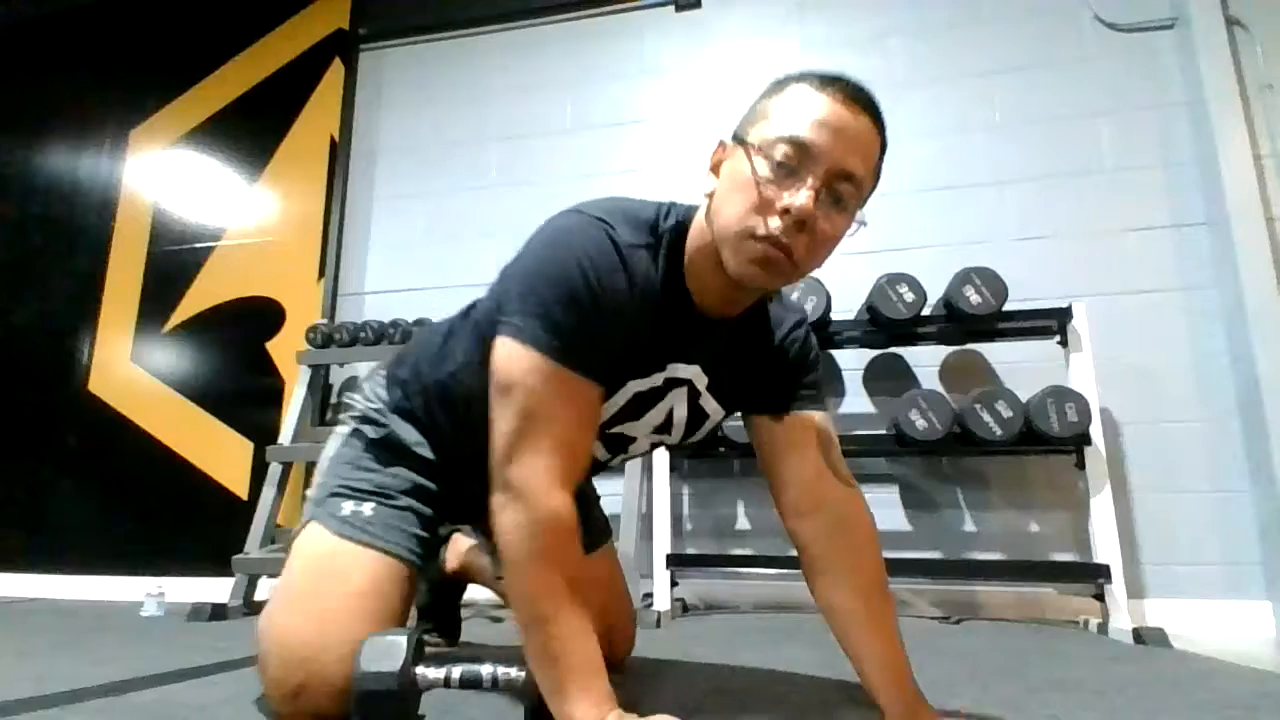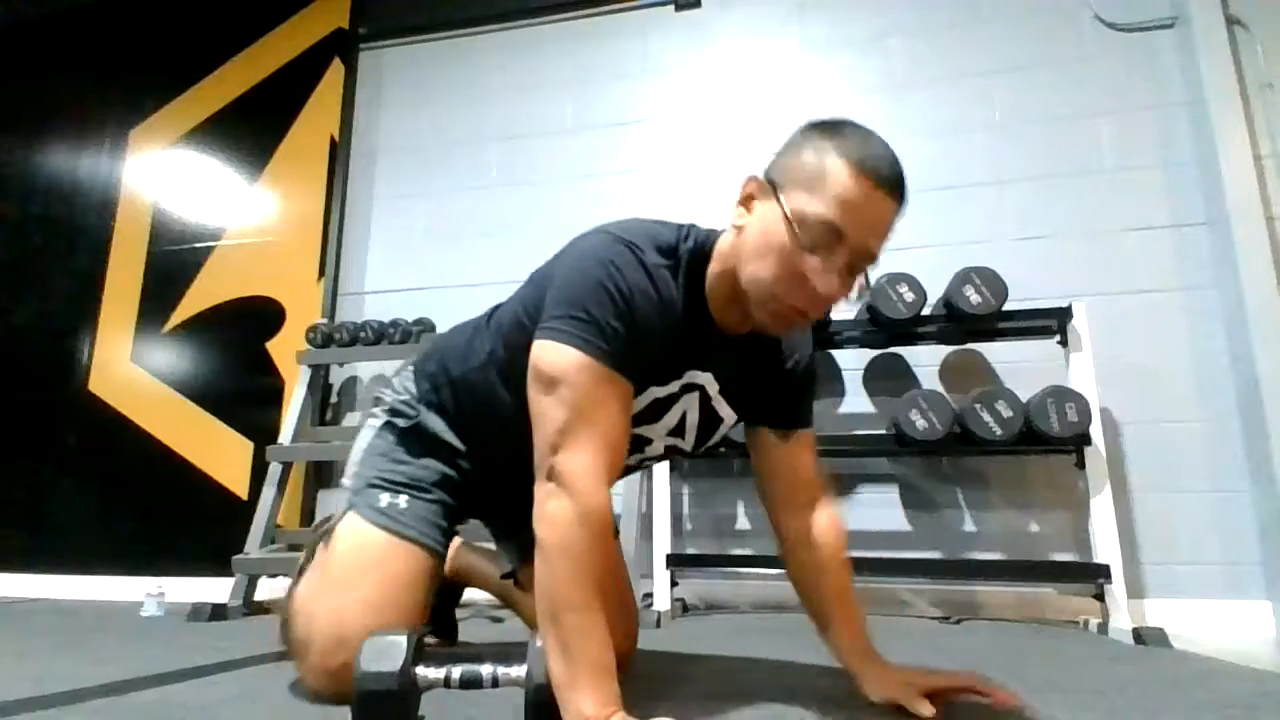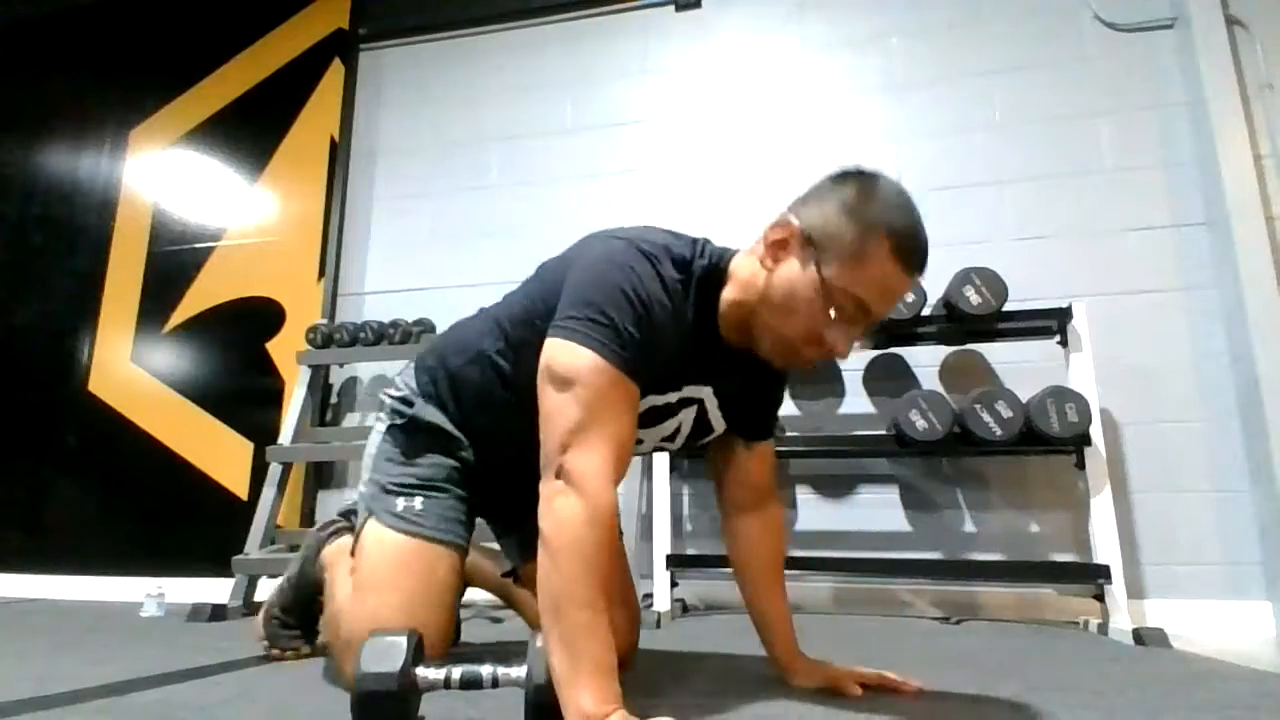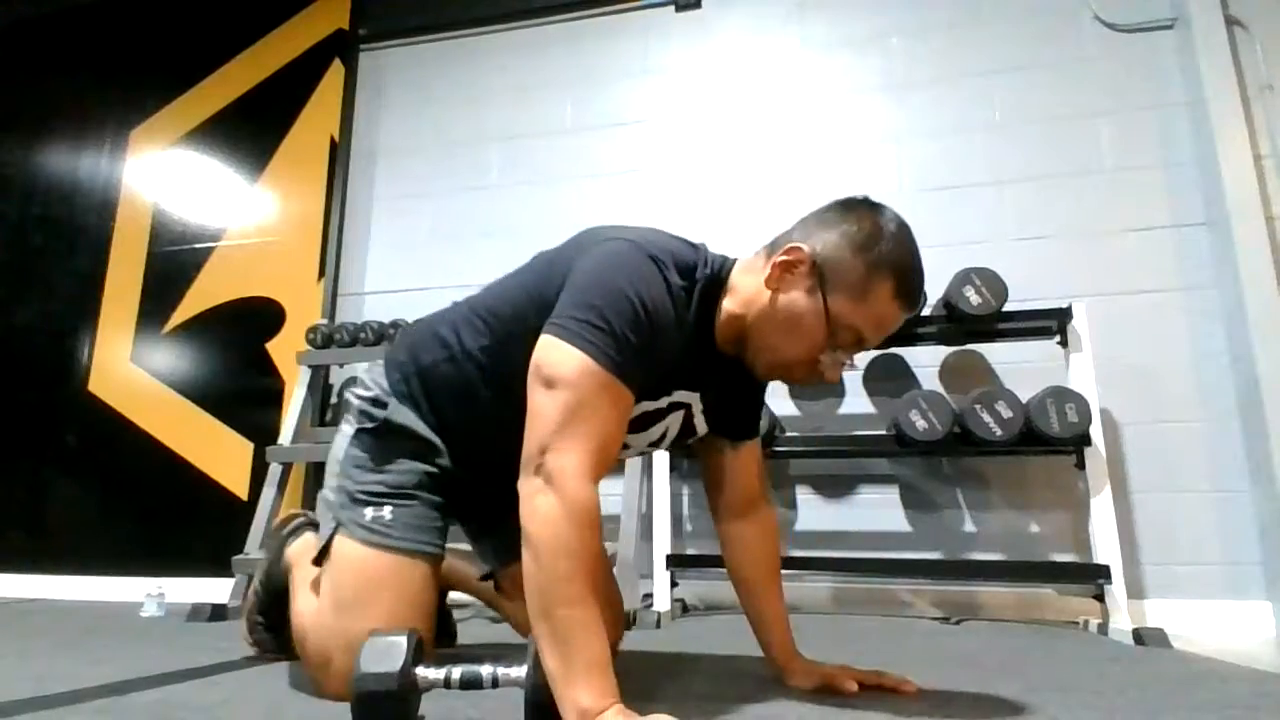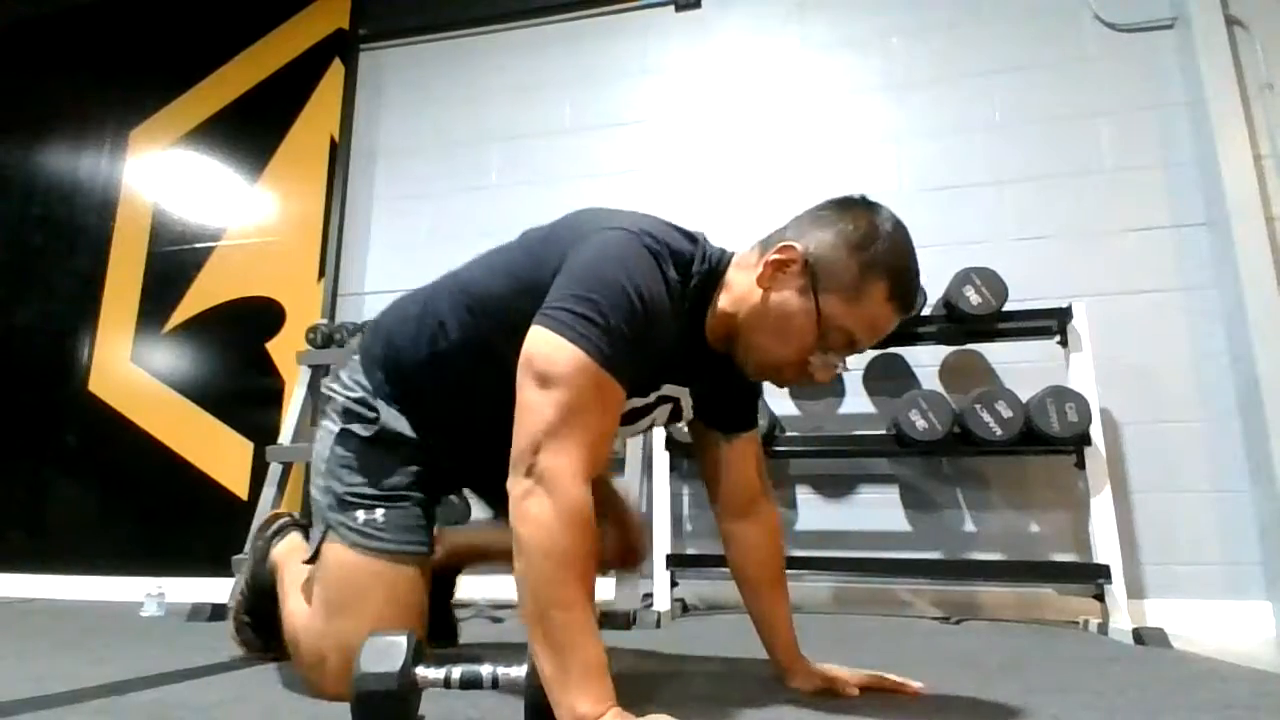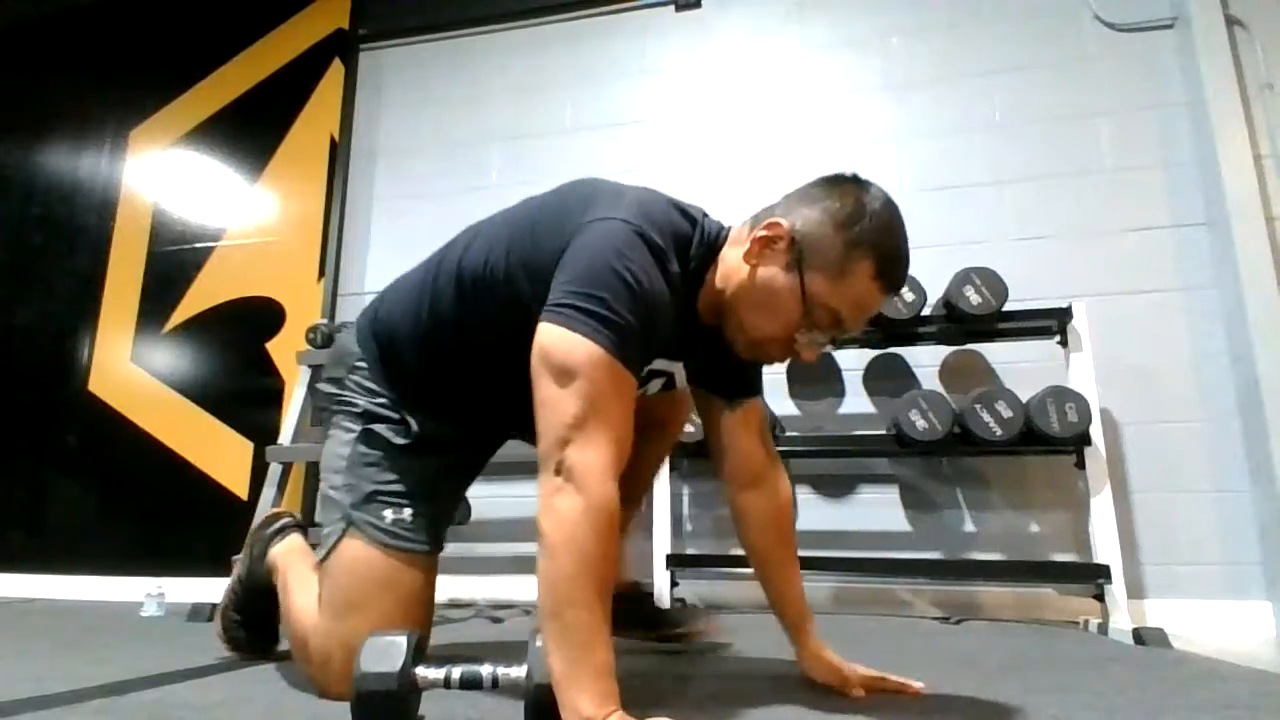
dt=0.2s
person 1, frame 1
left shoulder: (782, 344)
right shoulder: (592, 256)
left elbow: (823, 506)
right elbow: (530, 491)
left hip: (552, 467)
right hip: (409, 439)
left knee: (608, 650)
left ankle: (458, 563)
person 1, frame 2
left shoulder: (784, 359)
right shoulder: (621, 273)
left elbow: (804, 510)
right elbow: (570, 484)
left hip: (548, 474)
right hip: (434, 432)
left knee: (611, 648)
left ankle: (464, 568)
right ankle: (344, 556)
person 1, frame 3
left shoulder: (764, 361)
right shoulder: (635, 279)
left elbow: (751, 507)
right elbow: (578, 484)
left wrist: (792, 659)
left hip: (536, 460)
right hip: (438, 430)
left knee: (611, 646)
left ankle: (465, 571)
right ankle: (337, 556)
person 1, frame 4
left shoulder: (740, 363)
right shoulder: (635, 283)
left elbow: (742, 512)
right elbow: (556, 483)
left wrist: (789, 663)
left hip: (514, 451)
right hip: (411, 423)
left knee: (594, 640)
left ankle: (445, 573)
right ankle: (303, 555)
person 1, frame 5
left shoulder: (733, 354)
right shoulder: (631, 273)
left elbow: (745, 509)
right elbow: (546, 481)
left wrist: (794, 663)
left hip: (492, 424)
right hip: (392, 409)
left knee: (622, 546)
left ankle: (438, 557)
right ankle: (287, 554)
person 1, frame 6
left shoulder: (731, 318)
right shoulder: (631, 256)
left elbow: (754, 480)
right elbow: (577, 475)
left wrist: (809, 647)
left hip: (500, 389)
right hip: (400, 394)
left ankle: (609, 586)
right ankle: (283, 553)
